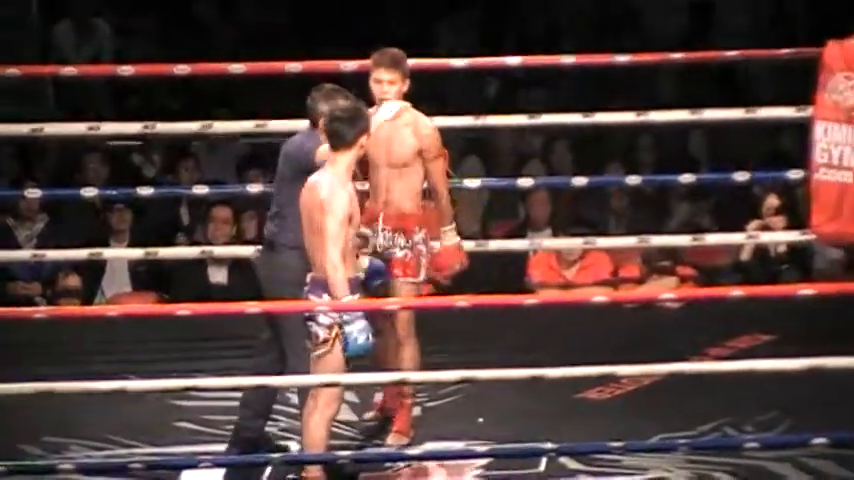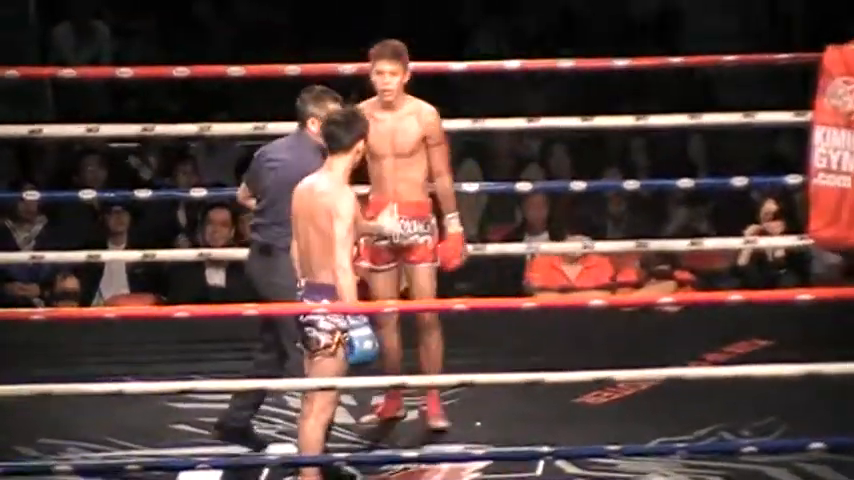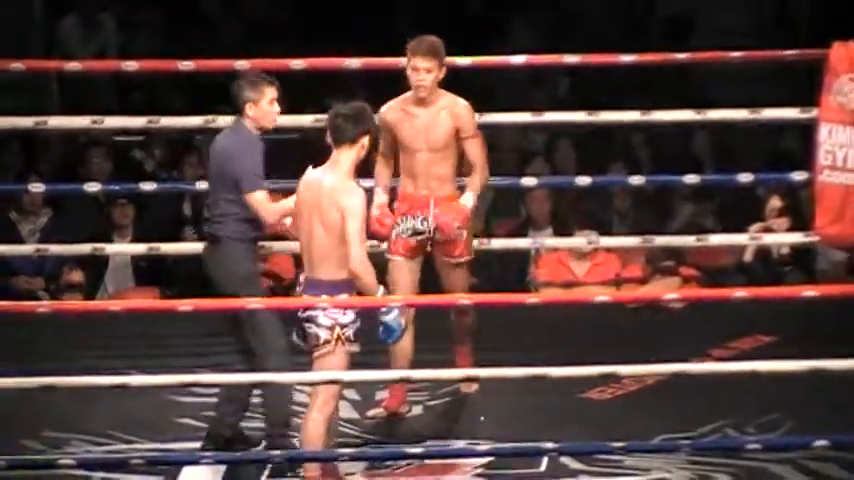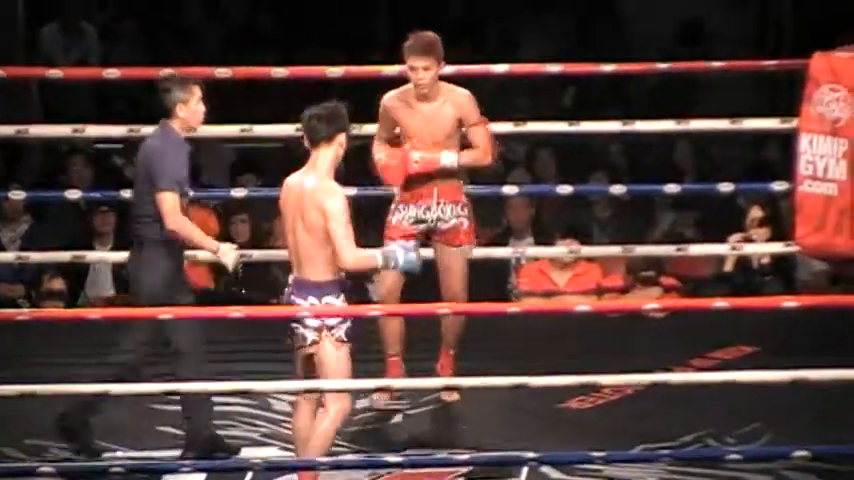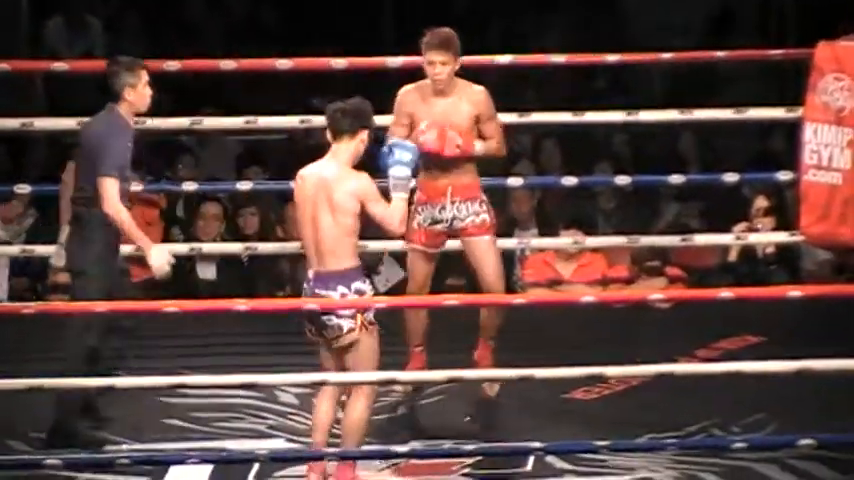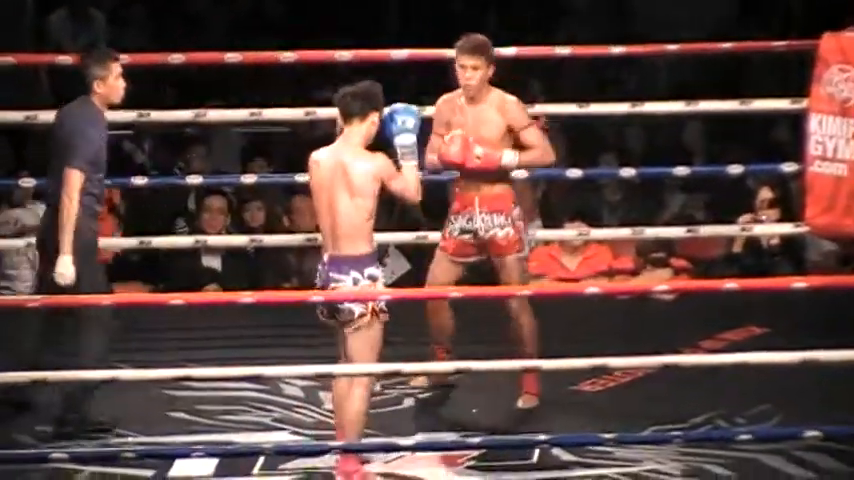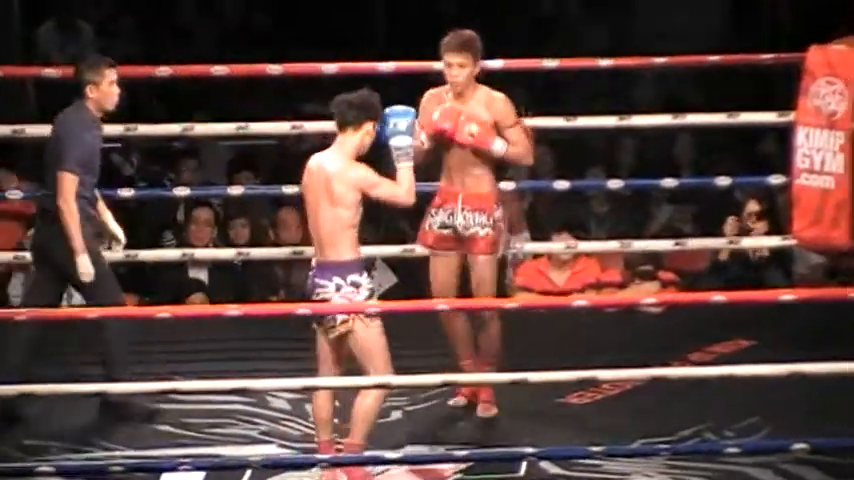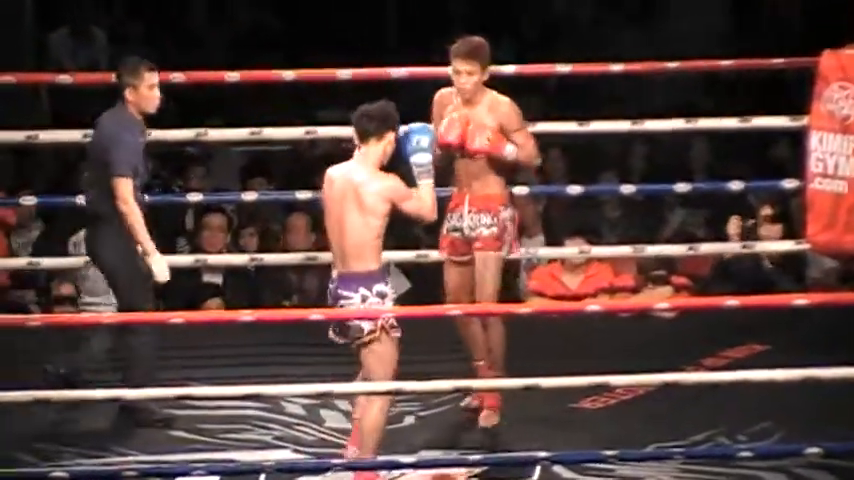
dt=0.3s
person 1, frame 1
left shoulder: (309, 148)
right shoulder: (301, 147)
right elbow: (330, 153)
left hip: (288, 260)
right hip: (286, 262)
left knee: (275, 350)
right knee: (304, 355)
left ankle: (247, 434)
person 1, frame 2
left shoulder: (268, 151)
right shoulder: (312, 163)
left elbow: (245, 197)
left hip: (261, 257)
right hip: (284, 263)
left knee: (274, 348)
right knee: (307, 357)
left ankle: (235, 420)
person 1, frame 3
left shoulder: (231, 139)
right shoulder: (242, 149)
right elbow: (268, 215)
left wrist: (285, 214)
left hip: (225, 251)
right hip: (233, 256)
left knee: (255, 347)
right knee: (273, 346)
left ankle: (223, 429)
right ankle: (280, 439)
person 1, frame 4
left shoulder: (164, 142)
right shoulder: (167, 149)
right elbow: (172, 219)
right wrist: (217, 248)
left hip: (162, 259)
right hip: (156, 259)
left knee: (189, 346)
right knee: (134, 351)
left ankle: (200, 435)
right ankle: (75, 420)
person 1, frame 5
left shoulder: (104, 124)
right shoulder: (113, 134)
left elbow: (71, 175)
right elbow: (111, 205)
left wrist: (67, 227)
right wrist: (149, 249)
left hip: (94, 237)
right hip: (96, 240)
left knee: (105, 319)
right knee: (85, 332)
left ankle: (83, 396)
right ankle: (65, 424)
person 1, frame 6
left shoulder: (74, 114)
right shoulder: (89, 126)
right elbow: (69, 195)
right wrist: (66, 255)
left hip: (55, 226)
right hip: (72, 229)
left knee: (45, 312)
right knee: (97, 320)
right ankle: (72, 411)
person 1, frame 7
left shoulder: (77, 121)
right shoulder: (79, 130)
right elbow: (65, 198)
left wrist: (108, 218)
right wrist: (81, 253)
left hip: (50, 230)
right hip: (68, 231)
right knee: (112, 311)
right ankle: (116, 399)
person 1, frame 8
left shoulder: (127, 123)
right shoulder: (120, 131)
right elbow: (124, 201)
left wrist: (144, 246)
right wrist: (151, 253)
left hip: (113, 232)
right hip: (112, 233)
left knee: (135, 310)
right knee: (141, 316)
right ankle: (135, 400)
person 2, frame 1
left shoulder: (421, 128)
left elbow: (440, 188)
left wrist: (449, 237)
left hip: (407, 230)
right hip: (371, 226)
left knee: (402, 326)
right knee: (379, 320)
left ankle: (404, 415)
right ankle: (392, 393)
person 2, frame 2
left shoulder: (425, 115)
right shoulder: (358, 115)
left elbow: (442, 174)
left wrist: (453, 224)
left hip: (416, 217)
right hip: (376, 218)
left knee: (426, 315)
right knee: (384, 316)
left ankle: (433, 400)
right ankle: (392, 399)
person 2, frame 3
left shoulder: (458, 109)
right shoulder: (390, 113)
left elbow: (480, 167)
left wrist: (466, 205)
right wrist: (379, 199)
left hip: (447, 212)
right hip: (406, 211)
left knee: (460, 299)
right knee: (400, 308)
left ankle: (463, 363)
right ankle: (396, 395)
person 2, frame 4
left shoulder: (461, 100)
right shoulder: (392, 102)
left elbow: (487, 154)
right elbow: (379, 145)
left wrist: (440, 158)
right wrist: (386, 160)
left hip: (450, 201)
right hip: (409, 202)
left knee: (454, 296)
right knee: (387, 292)
left ankle: (445, 371)
right ankle: (394, 374)
person 2, frame 5
left shoulder: (477, 96)
right shoulder: (408, 97)
left elbow: (498, 145)
left wrist: (471, 146)
right wrist: (416, 144)
left hip: (469, 198)
right hip: (428, 198)
left knee: (495, 289)
right knee: (415, 292)
left ankle: (484, 356)
right ankle: (416, 363)
person 2, frame 6
left shoulder: (509, 106)
right shoulder: (445, 106)
left elbow: (545, 155)
right elbow: (432, 159)
left wrist: (500, 158)
right wrist: (445, 156)
left hip: (500, 210)
right hip: (462, 209)
left knee: (517, 301)
right knee: (433, 295)
left ankle: (531, 378)
right ankle: (439, 361)
person 2, frame 7
left shoulder: (496, 103)
right shoulder: (433, 99)
left elbow: (526, 156)
right elbow: (416, 152)
left wrist: (487, 141)
right wrist: (429, 135)
left hip: (482, 206)
right hip: (444, 203)
left knee: (485, 306)
right knee: (443, 300)
left ankle: (487, 385)
right ankle: (469, 379)
person 2, frame 8
left shoulder: (502, 107)
right shoulder: (442, 100)
left elbow: (532, 158)
right elbow: (433, 150)
left wrist: (500, 147)
right wrist: (440, 143)
left hip: (491, 209)
right hip: (459, 206)
left knee: (485, 305)
right knee: (457, 304)
left ankle: (494, 397)
right ankle: (485, 375)
person 3, frame 1
left shoulder: (316, 182)
right shoulder: (339, 189)
right elbow: (332, 260)
left wrist: (360, 262)
right wrist: (351, 315)
left hip: (321, 293)
right hip: (333, 297)
left knee: (317, 395)
right knee: (328, 401)
person 3, frame 2
left shoulder: (303, 187)
right shoulder: (342, 196)
right elbow: (342, 267)
right wrist: (356, 321)
left hip: (308, 297)
right hip: (330, 303)
left knee: (313, 400)
right knee: (322, 405)
person 3, frame 3
left shoulder: (307, 182)
right shoulder: (350, 192)
right elbow: (357, 262)
right wrist: (384, 304)
left hip: (309, 291)
right hip: (333, 299)
left knee: (325, 394)
right knee: (323, 401)
person 3, frame 4
left shoulder: (290, 184)
right shoulder: (330, 192)
right elbow: (348, 258)
right wrist: (388, 256)
left hip: (298, 293)
right hip: (323, 300)
left knee: (308, 396)
right knee: (338, 403)
person 3, frame 5
left shoulder: (304, 176)
right shoulder: (356, 181)
right elbow: (397, 225)
right wrist: (401, 177)
left hip: (315, 284)
right hip: (347, 287)
left knee: (330, 384)
right knee: (364, 389)
person 3, frame 6
left shoulder: (317, 159)
right shoulder: (374, 163)
right elbow: (414, 194)
right wrist: (407, 145)
left hip: (330, 268)
right hip: (360, 273)
left knee: (349, 361)
right knee: (364, 376)
left ankle: (343, 447)
person 3, frame 7
left shoulder: (314, 163)
right shoulder: (355, 173)
right elbow: (406, 197)
right wrist: (403, 150)
left hip: (321, 275)
right hip: (347, 279)
left knee: (328, 376)
right knee: (379, 377)
person 3, frame 8
left shoulder: (332, 175)
right shoulder: (385, 183)
right elbow: (429, 212)
left wrist: (362, 156)
right wrist: (423, 164)
left hip: (340, 285)
right hip: (369, 289)
left knee: (370, 373)
right knee: (380, 389)
left ankle: (355, 445)
